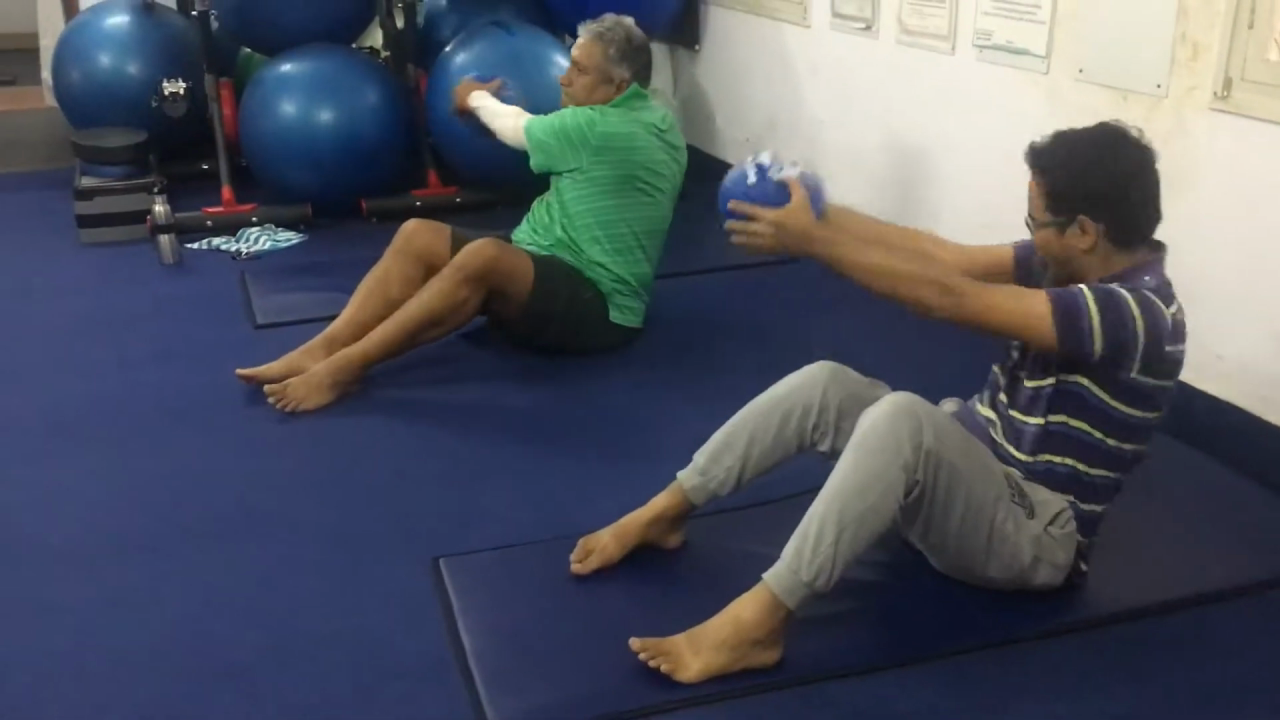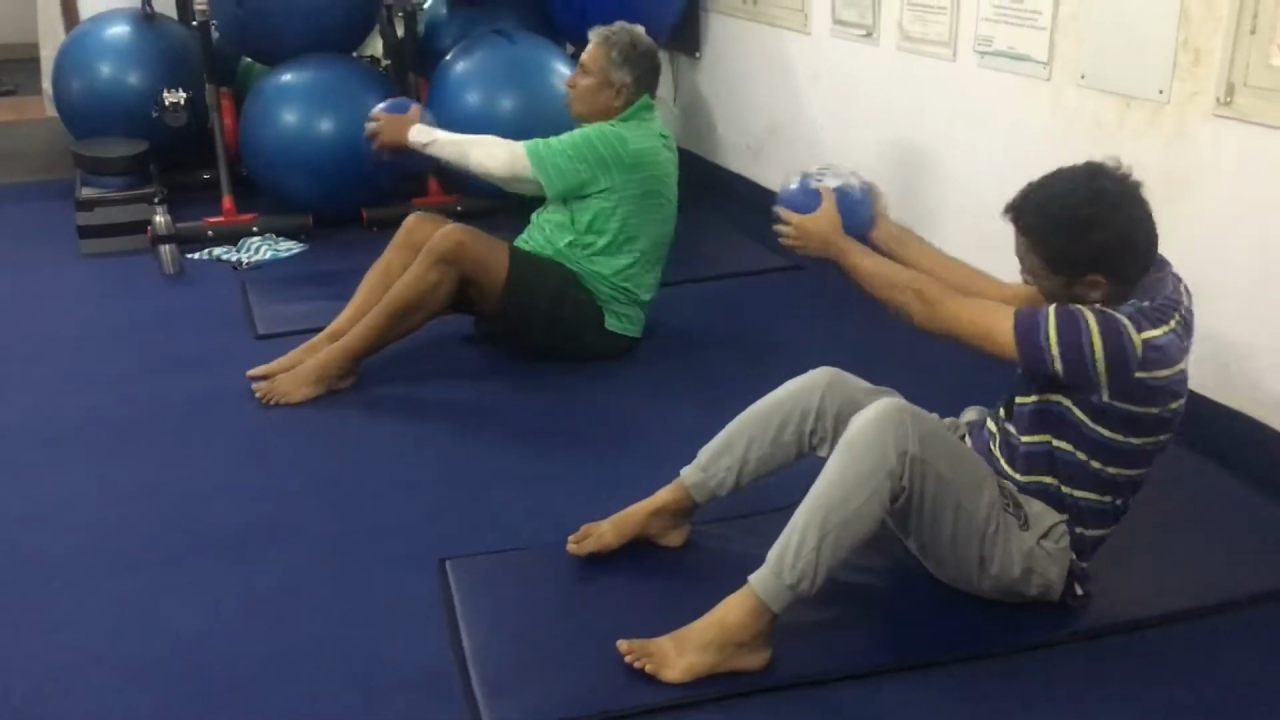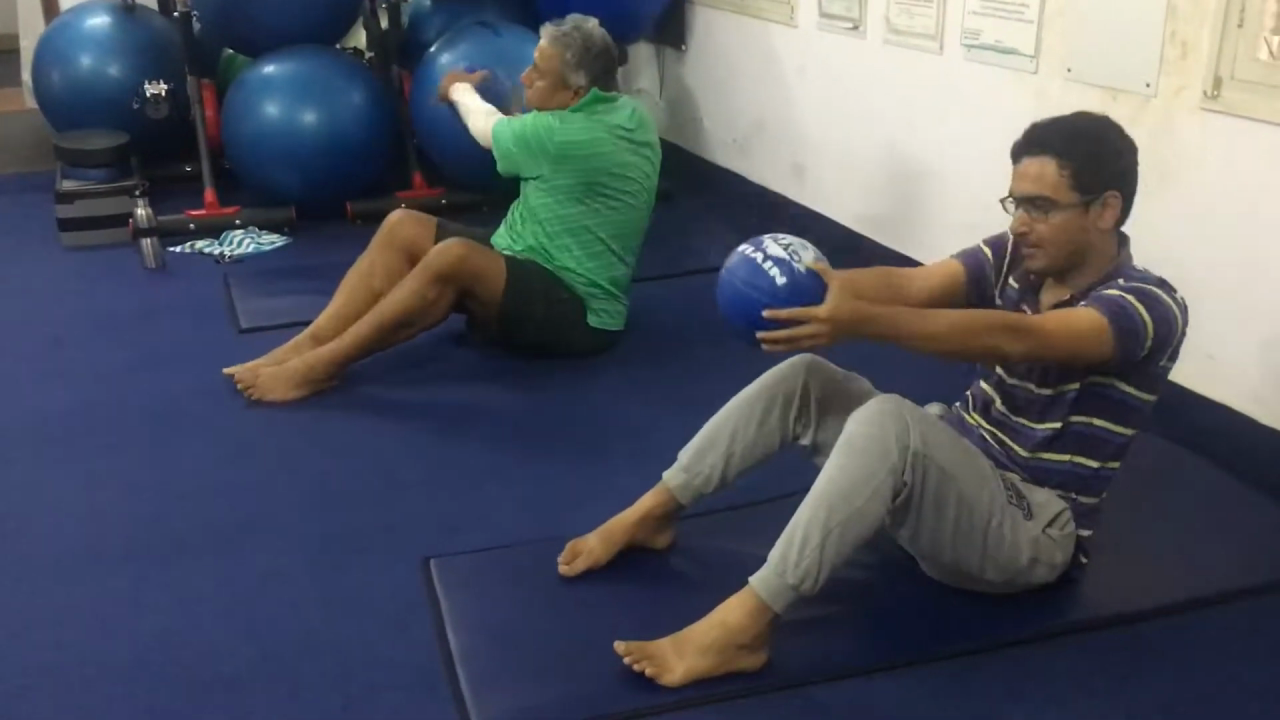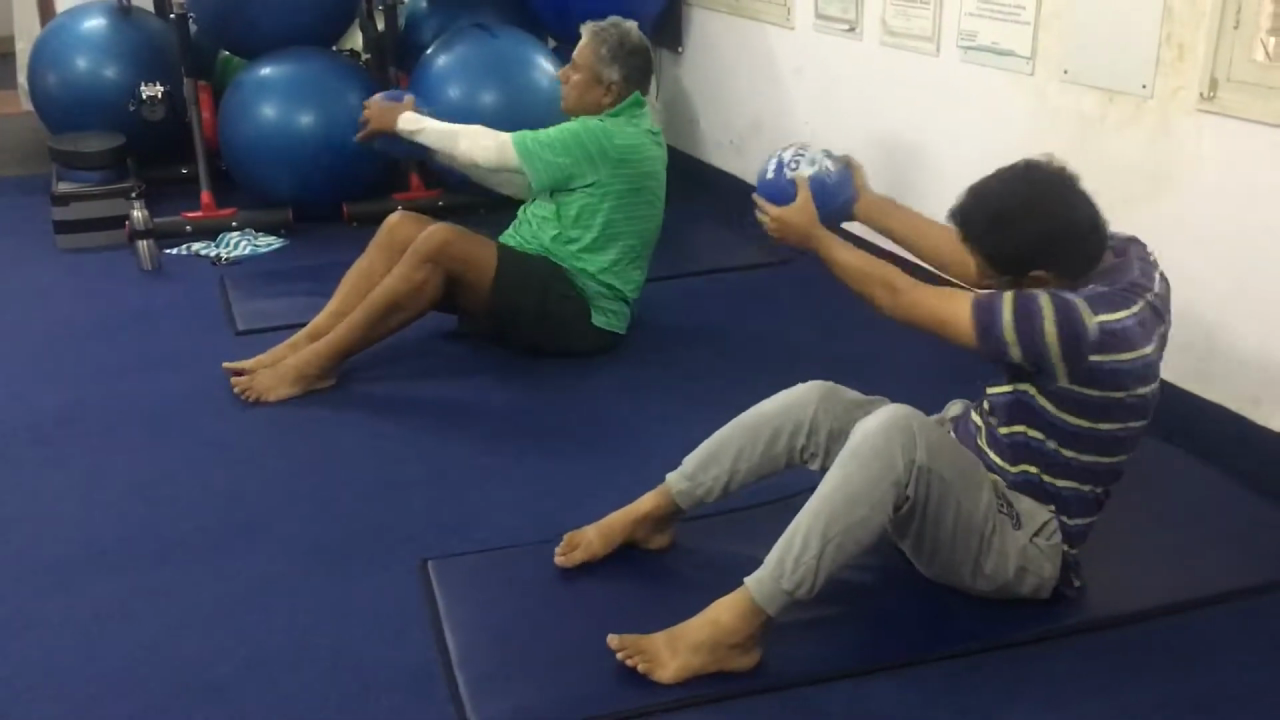
dt=0.5s
person 1, frame 1
left shoulder: (1135, 315)
right shoulder: (1076, 262)
left elbow: (947, 297)
right elbow: (950, 257)
left wrist: (810, 237)
right wrist: (823, 217)
left hip: (1030, 534)
right hip: (968, 464)
left knee: (900, 418)
right knee: (824, 384)
left ankle: (756, 622)
right ankle: (661, 514)
person 1, frame 2
left shoulder: (1115, 337)
right shoulder: (1138, 279)
left elbow: (933, 309)
right elbow: (993, 294)
left wrist: (836, 244)
right wrist: (884, 231)
left hip: (1029, 544)
left knee: (888, 420)
right knee: (825, 390)
left ankle: (744, 625)
right ankle: (665, 510)
person 1, frame 3
left shoulder: (1151, 309)
right shoulder: (1015, 257)
left elbow: (1009, 339)
right elbow: (912, 287)
left wrist: (858, 321)
left hip: (1026, 532)
right hip: (953, 467)
left knee: (887, 422)
right knee: (804, 377)
left ankle: (742, 626)
right ankle: (648, 515)
person 1, frame 4
left shoulder: (1066, 324)
right shoulder: (1123, 257)
left elbow: (899, 297)
right elbow: (984, 265)
left wrist: (812, 234)
right wrist: (867, 204)
left hip: (1021, 542)
right hip: (975, 465)
left knee: (895, 430)
right knee: (817, 405)
left ankle: (735, 627)
right ankle: (650, 513)
person 2, frame 1
left shoulder: (594, 127)
right shoulder: (656, 122)
left elbow: (517, 129)
left wrist: (476, 100)
left hip: (594, 307)
left knee: (483, 258)
right knee: (418, 237)
left ankle: (345, 367)
right ankle: (324, 349)
person 2, frame 2
left shoulder: (613, 145)
right shoulder: (625, 129)
left elbow: (506, 161)
right elbow: (530, 178)
left wrist: (415, 134)
right wrist: (425, 141)
left hip: (591, 316)
right hip: (555, 282)
left knee: (455, 242)
right knee: (421, 228)
left ankle: (335, 365)
right ankle: (326, 345)
person 2, frame 3
left shoulder: (560, 134)
right shoulder: (630, 116)
left elbow: (488, 130)
left wrist: (461, 90)
left hip: (575, 313)
left knee: (453, 257)
right knee: (403, 227)
left ankle: (320, 366)
right ankle: (309, 344)
person 2, frame 4
left shoulder: (601, 139)
right shoulder: (612, 128)
left elbow: (493, 150)
right elbow: (525, 181)
left wrist: (404, 120)
right wrist: (428, 140)
left hip: (578, 310)
right hip: (538, 274)
left knee: (442, 241)
right knee: (402, 229)
left ankle: (316, 363)
right ankle: (306, 343)
